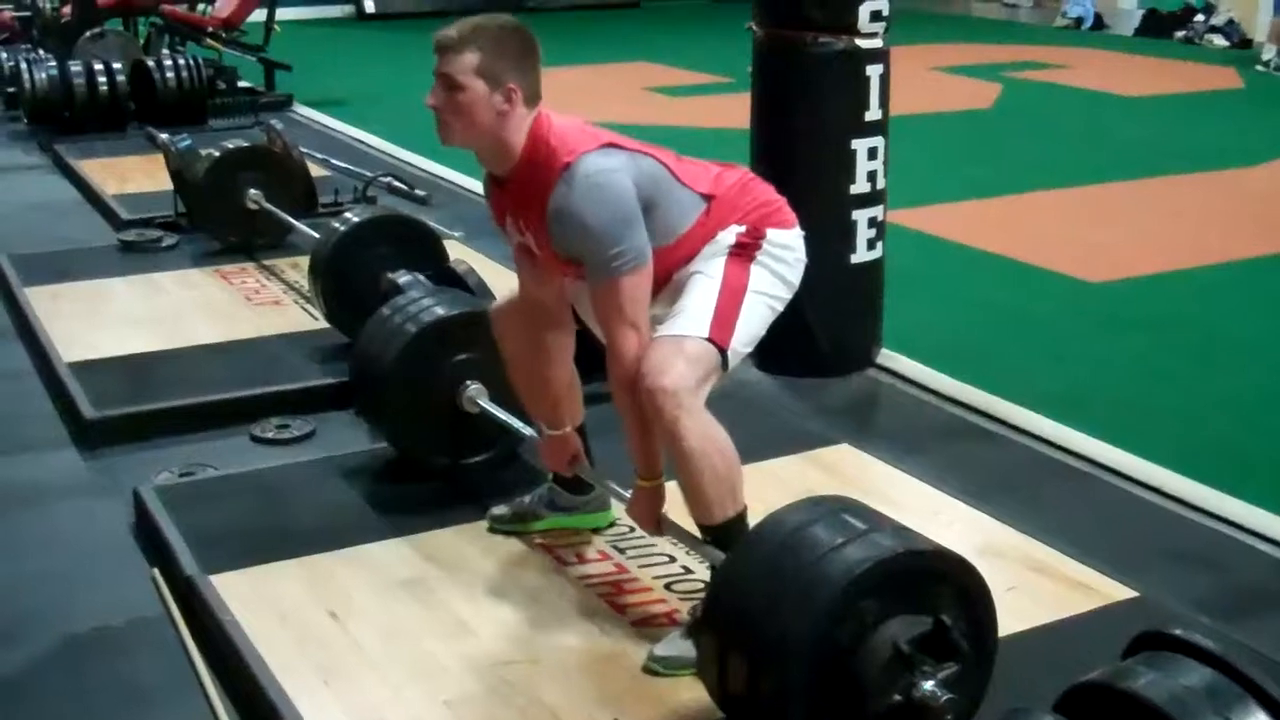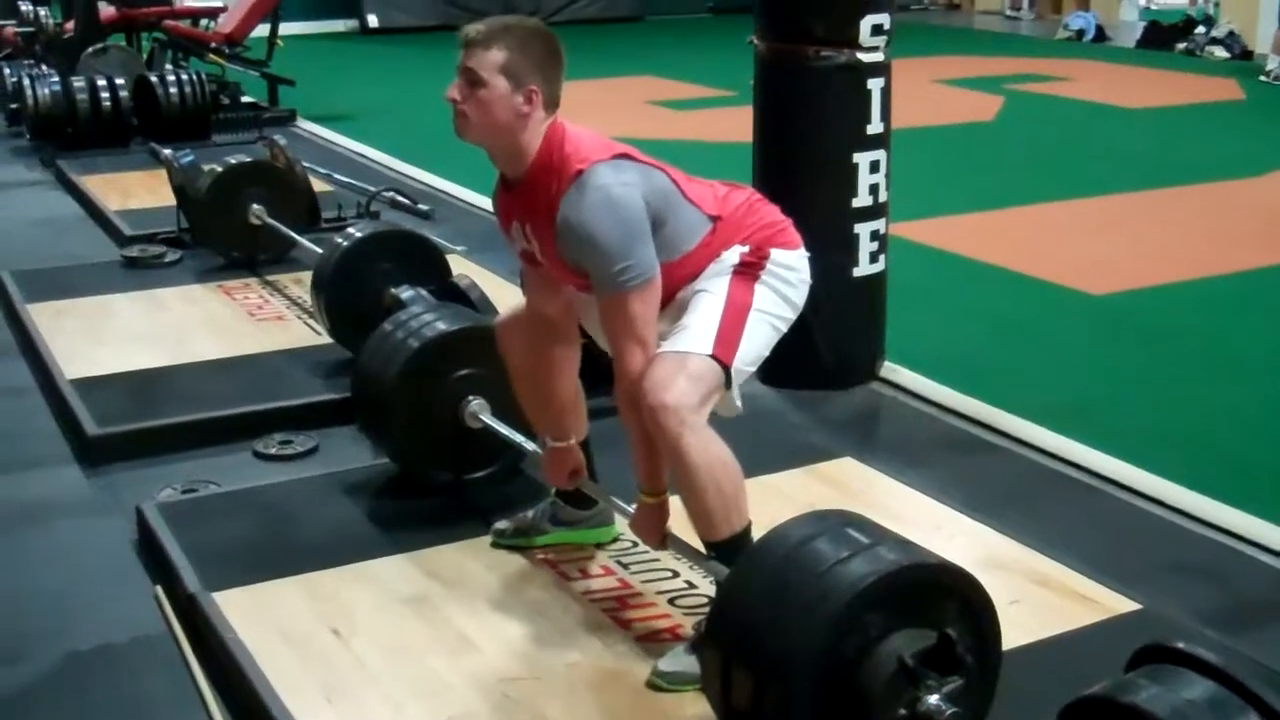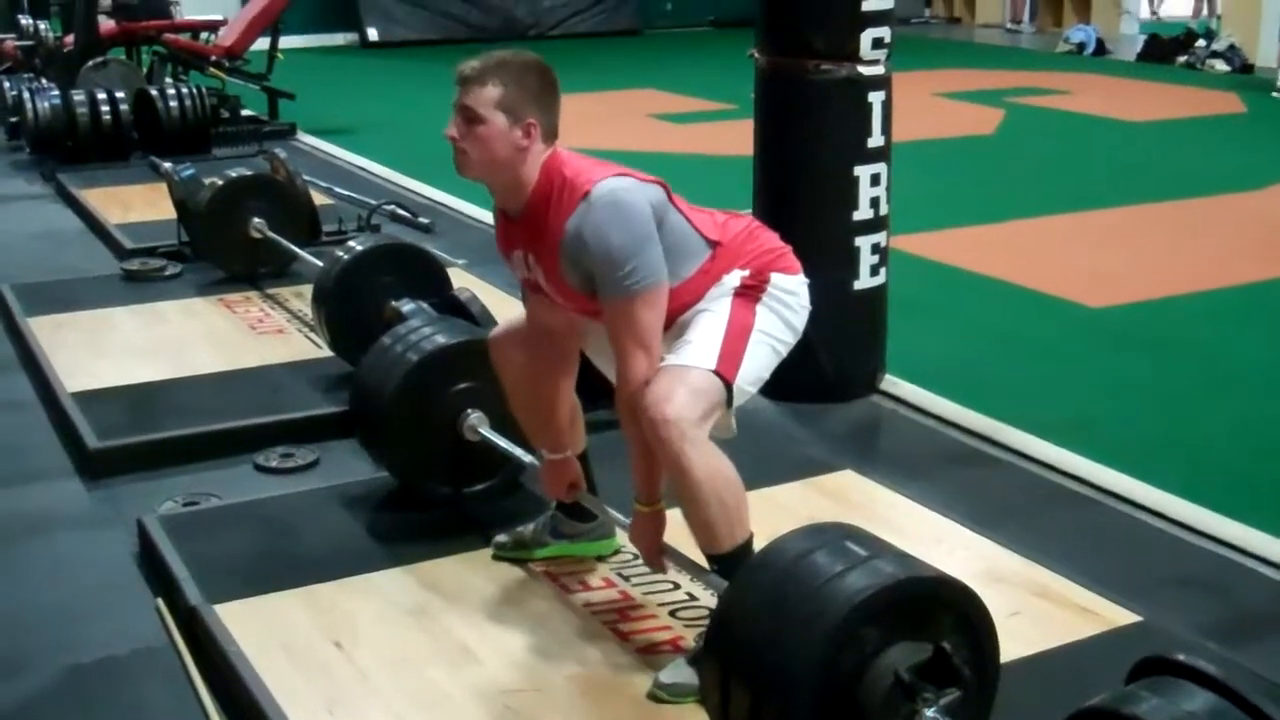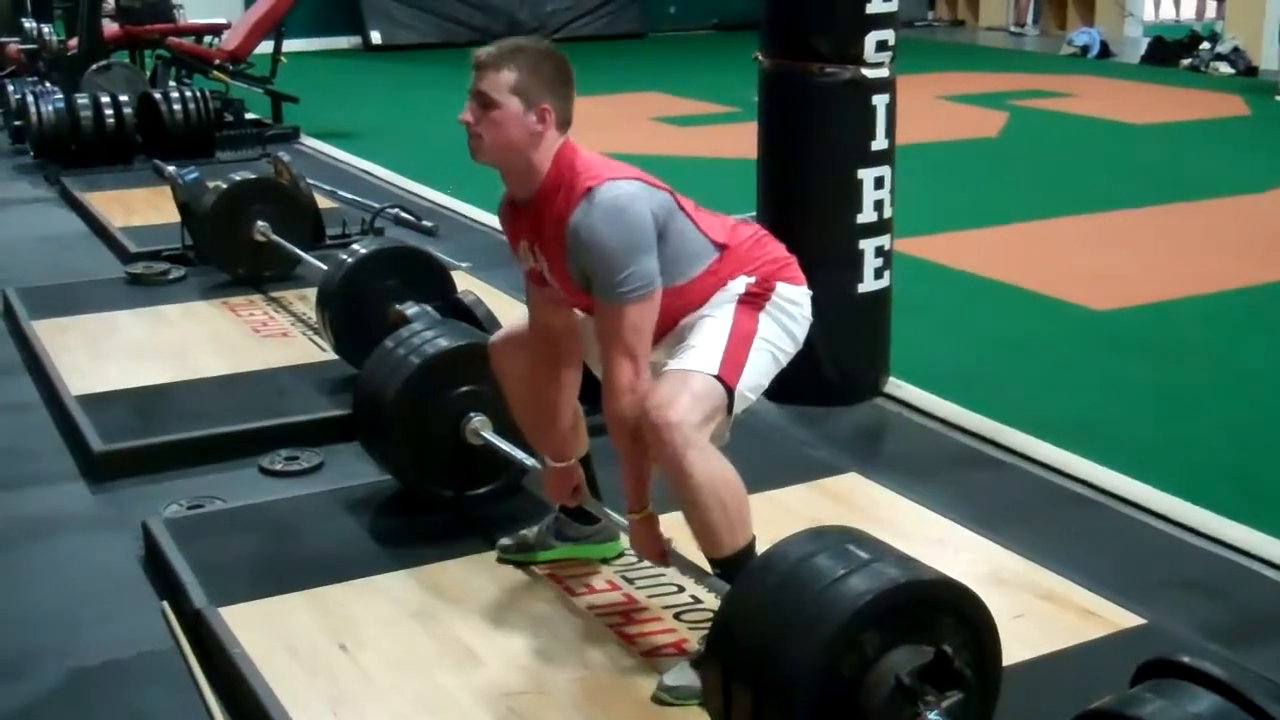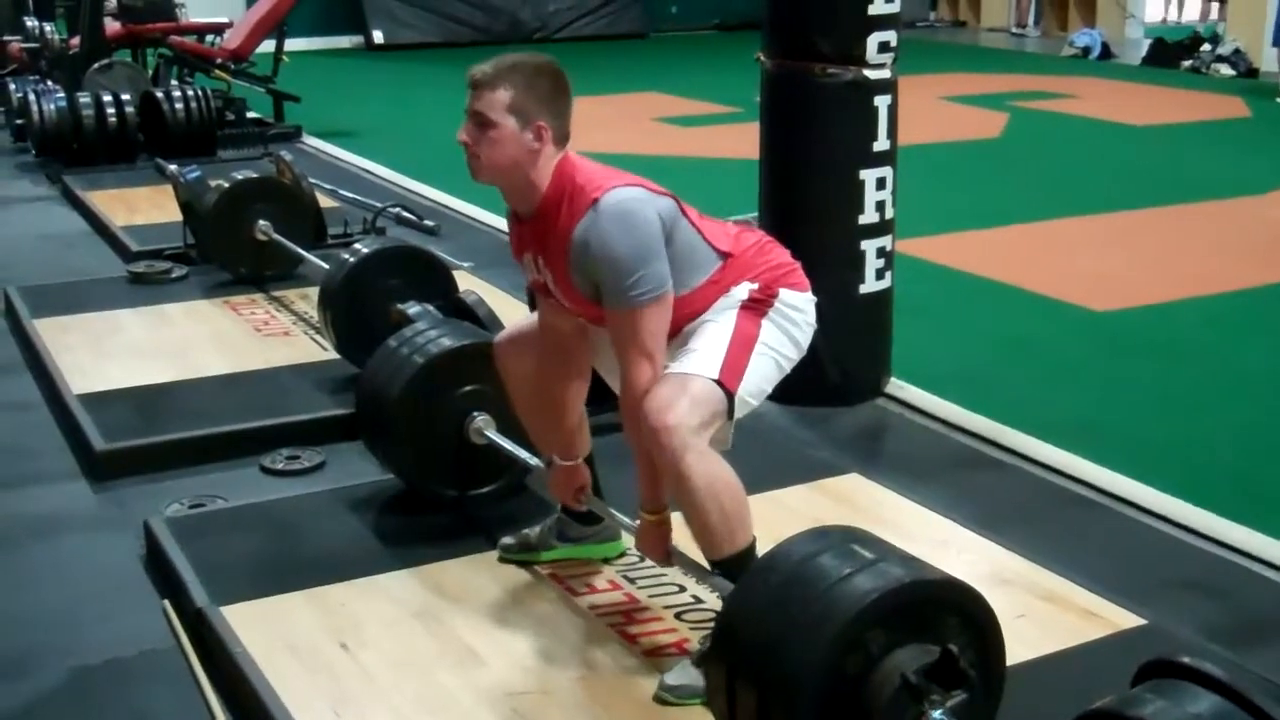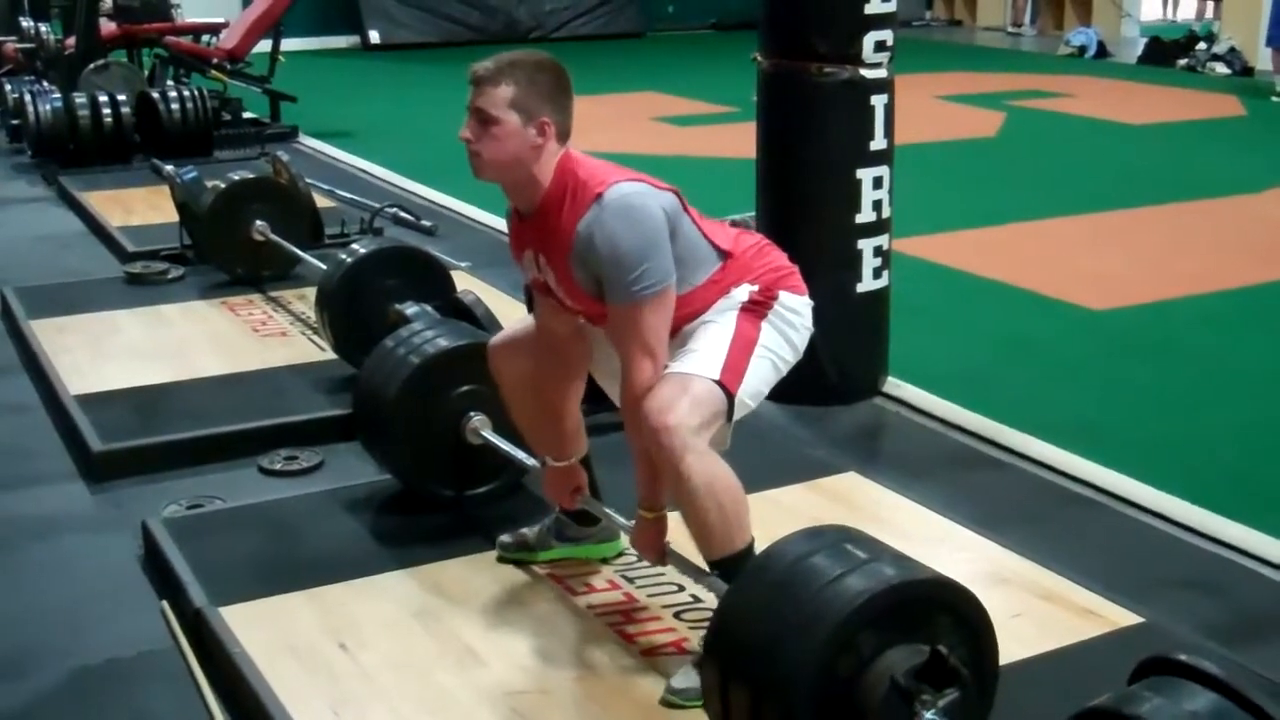
dt=0.4s
person 1, frame 1
left shoulder: (585, 184)
right shoulder: (507, 175)
left elbow: (627, 344)
right elbow: (545, 305)
left wrist: (647, 481)
right wrist: (555, 429)
left hip: (749, 238)
right hip: (665, 246)
left knee: (665, 382)
right knee: (513, 320)
right ankle: (575, 490)
person 1, frame 2
left shoulder: (595, 195)
right shoulder: (516, 185)
left elbow: (634, 360)
right elbow: (552, 316)
left wrist: (651, 496)
right wrist: (560, 442)
left hip: (753, 258)
right hip: (672, 267)
left knee: (669, 398)
right knee: (517, 331)
right ankle: (578, 505)
person 1, frame 3
left shoulder: (601, 209)
right shoulder: (514, 212)
left elbow: (638, 369)
right elbow: (553, 335)
left wrist: (648, 505)
right wrist: (558, 452)
left hip: (753, 284)
right hip: (668, 296)
left knee: (670, 414)
right knee: (511, 346)
right ankle: (579, 518)
person 1, frame 4
left shoulder: (605, 208)
right shoulder: (521, 204)
left elbow: (625, 375)
right elbow: (553, 335)
left wrist: (640, 511)
right wrist: (560, 459)
left hip: (753, 293)
right hip: (674, 301)
left knee: (671, 418)
right knee: (513, 351)
right ankle: (581, 521)
person 1, frame 5
left shoulder: (609, 218)
right shoulder: (527, 212)
left elbow: (641, 377)
right elbow: (563, 338)
left wrist: (653, 515)
right wrist: (567, 458)
left hip: (759, 297)
right hip: (675, 305)
left knee: (670, 421)
right knee: (518, 350)
right ankle: (585, 523)
person 1, frame 6
left shoulder: (615, 212)
right shoulder: (527, 213)
left elbow: (642, 372)
right elbow: (559, 338)
left wrist: (651, 512)
right wrist: (561, 460)
left hip: (754, 301)
right hip: (665, 308)
left knee: (670, 422)
right knee: (512, 353)
right ankle: (583, 524)
